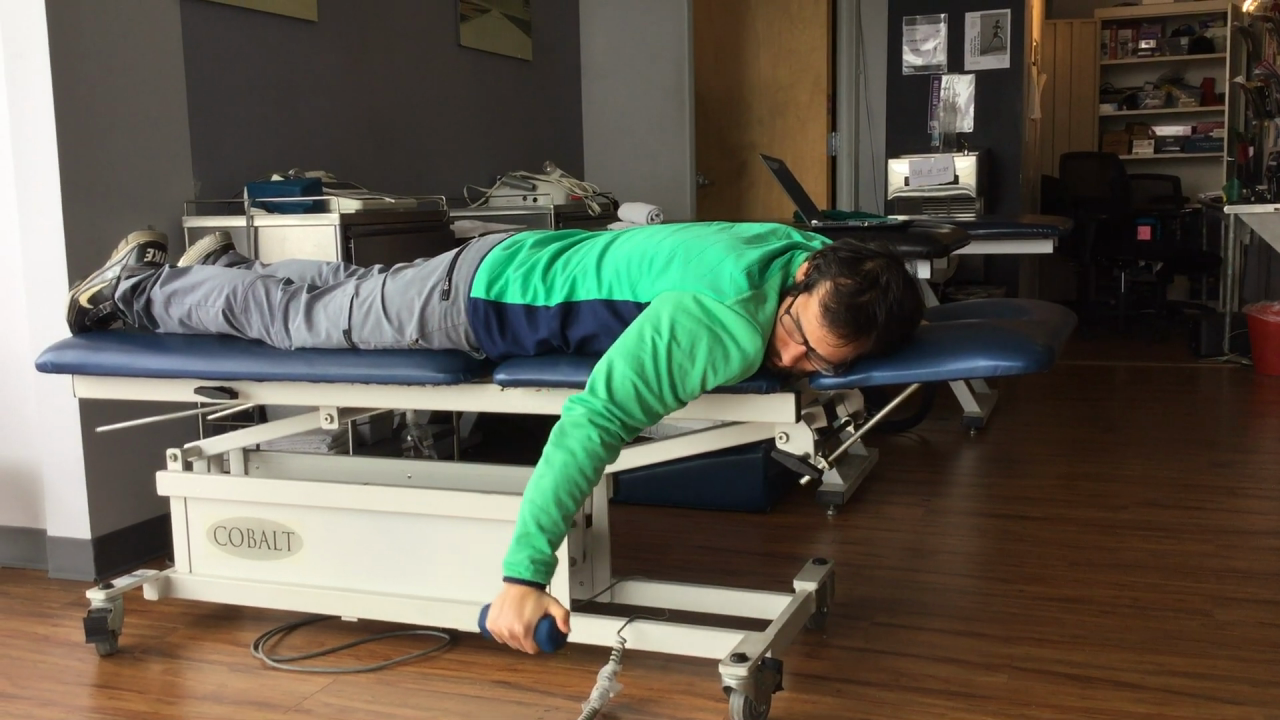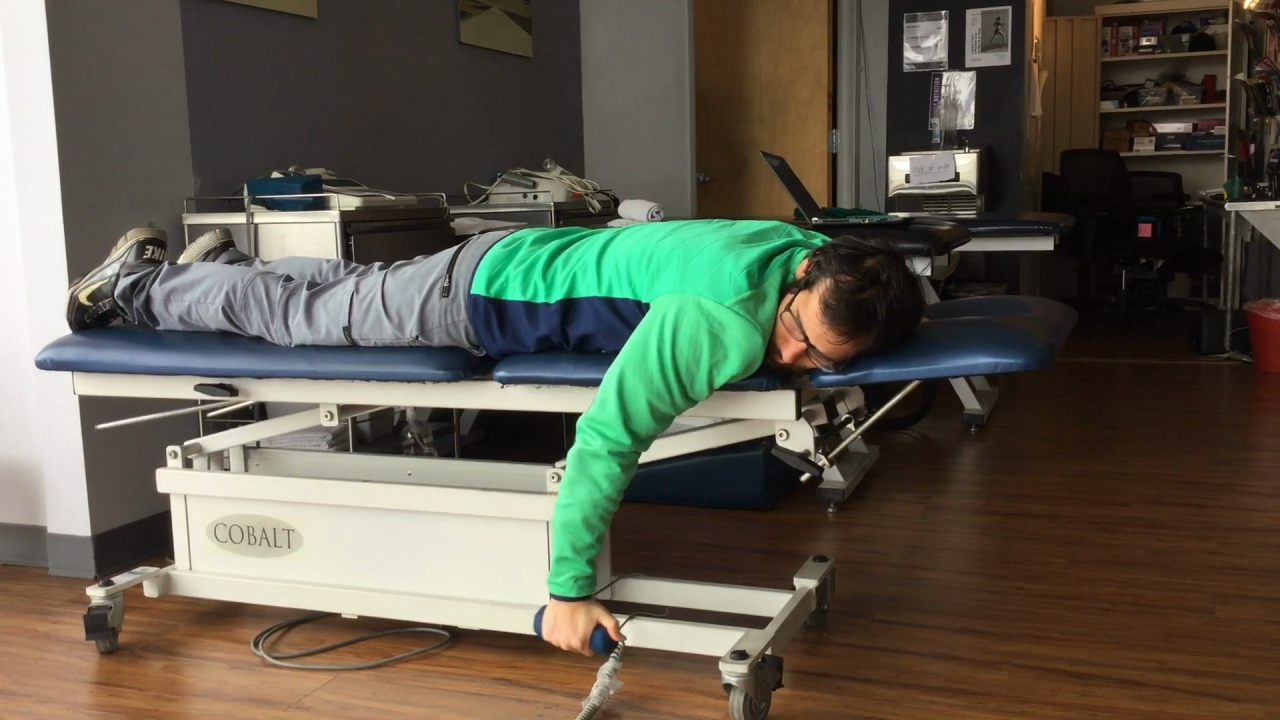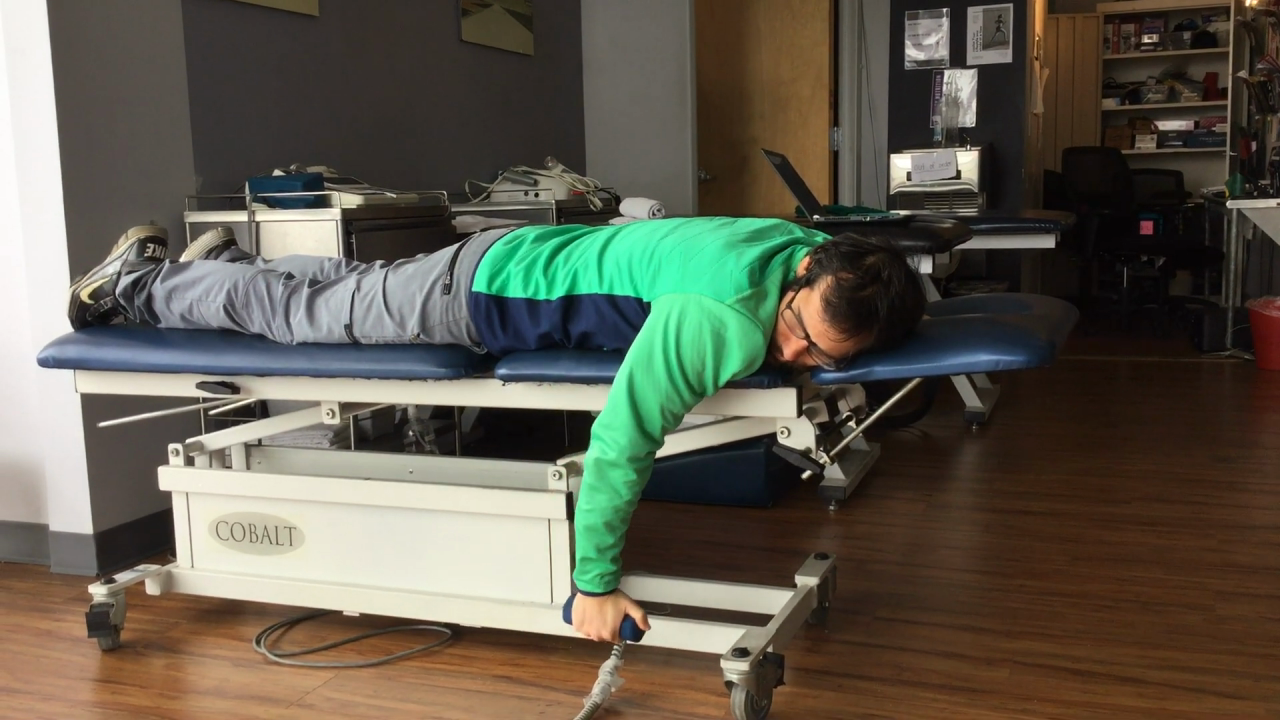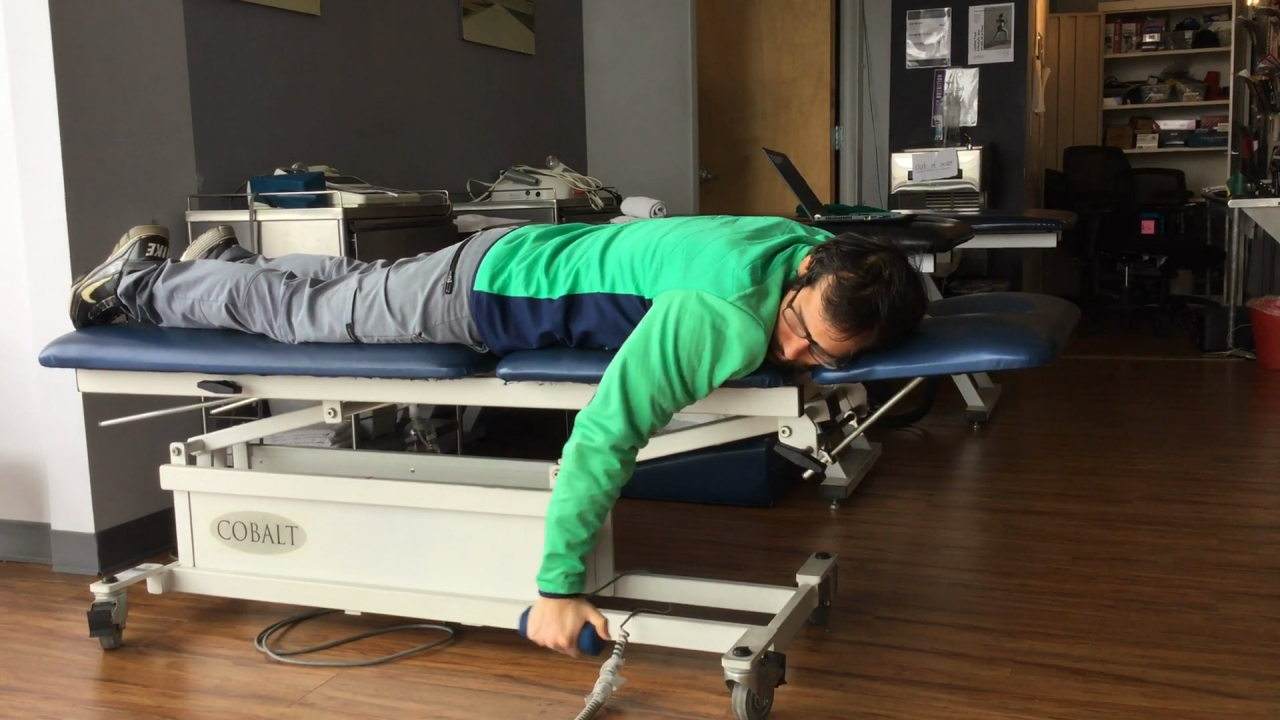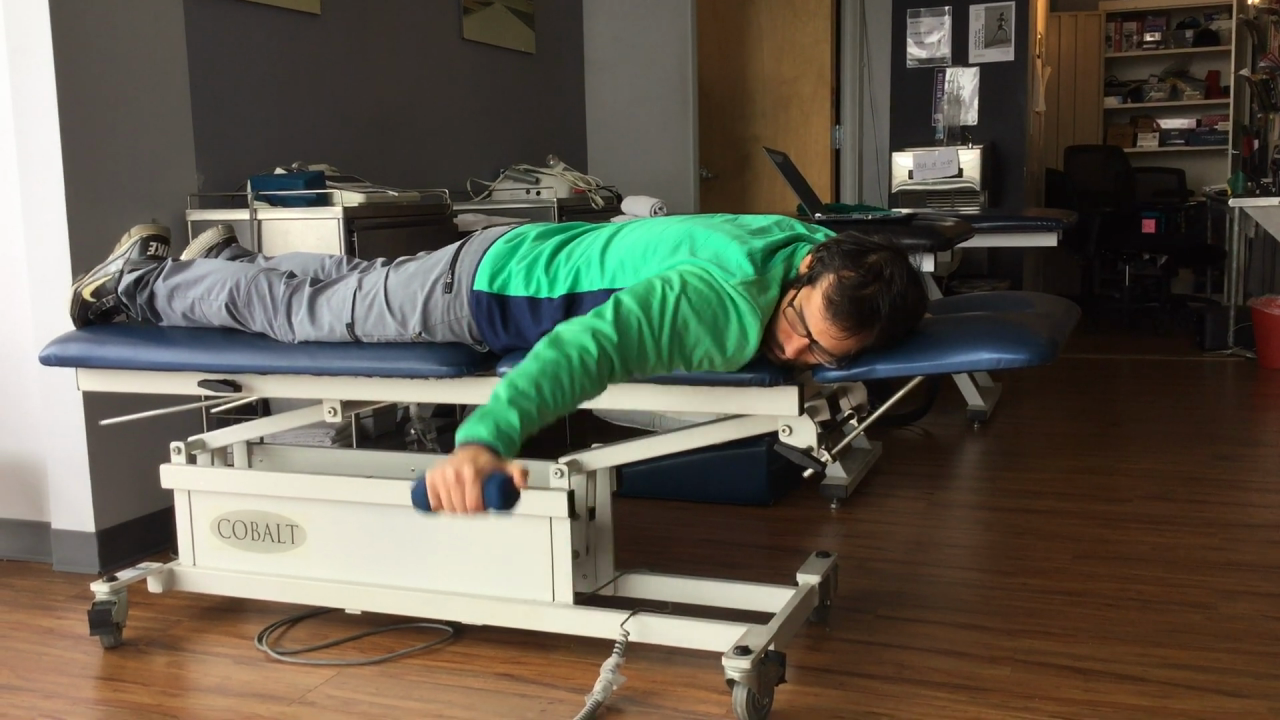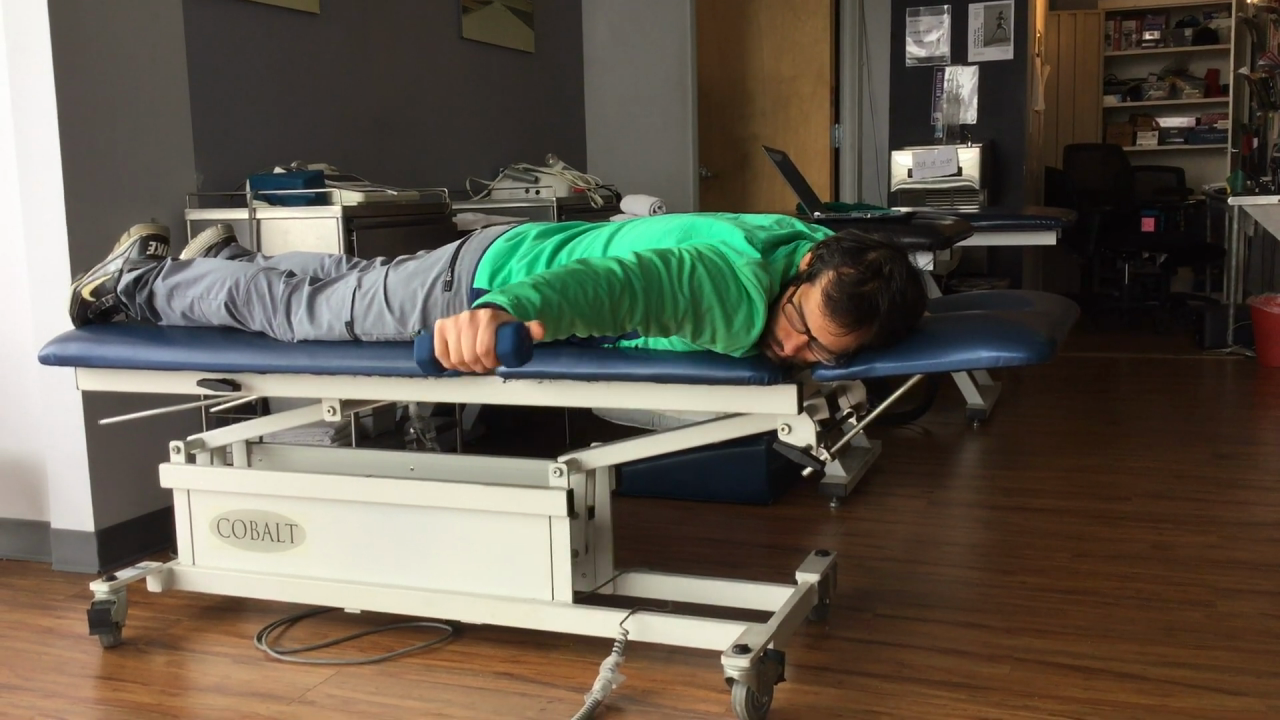
dt=0.4s
person 1, frame 1
left shoulder: (816, 246)
right shoulder: (722, 321)
right elbow: (590, 421)
left wrist: (840, 354)
right wrist: (523, 573)
left hip: (532, 256)
right hip: (490, 298)
left knee: (350, 286)
right knee: (296, 316)
left ankle: (224, 262)
right ankle: (137, 287)
person 1, frame 2
left shoulder: (823, 252)
right shoulder: (722, 322)
right elbow: (604, 438)
left wrist: (857, 343)
right wrist: (568, 591)
left hip: (532, 253)
right hip: (487, 295)
left knee: (350, 285)
right knee: (293, 312)
left ankle: (220, 259)
right ankle: (136, 283)
person 1, frame 3
left shoulder: (817, 246)
right shoulder: (725, 319)
right elbow: (619, 438)
left wrist: (824, 353)
right wrist: (593, 584)
left hip: (533, 251)
right hip: (490, 294)
left knee: (353, 283)
right knee: (296, 312)
left ankle: (227, 258)
right ankle: (139, 283)
person 1, frame 4
left shoulder: (821, 245)
right shoulder: (726, 314)
right elbow: (604, 431)
left wrist: (837, 352)
right wrist: (558, 585)
left hip: (536, 250)
right hip: (492, 290)
left knee: (355, 282)
right knee: (298, 310)
left ankle: (225, 256)
right ankle: (140, 281)
person 1, frame 5
left shoulder: (813, 239)
right shoulder: (729, 307)
right elbow: (590, 342)
left wrist: (830, 350)
right wrist: (484, 436)
left hip: (533, 253)
right hip: (489, 293)
left knee: (347, 284)
right knee: (295, 310)
left ankle: (224, 255)
right ankle: (142, 282)
person 1, frame 6
left shoulder: (809, 238)
right shoulder: (735, 292)
right elbow: (607, 283)
left wrist: (827, 351)
right wrist: (497, 313)
left hip: (533, 244)
right hip: (499, 278)
left knee: (350, 285)
right knee: (295, 310)
left ankle: (228, 256)
right ankle: (144, 283)
